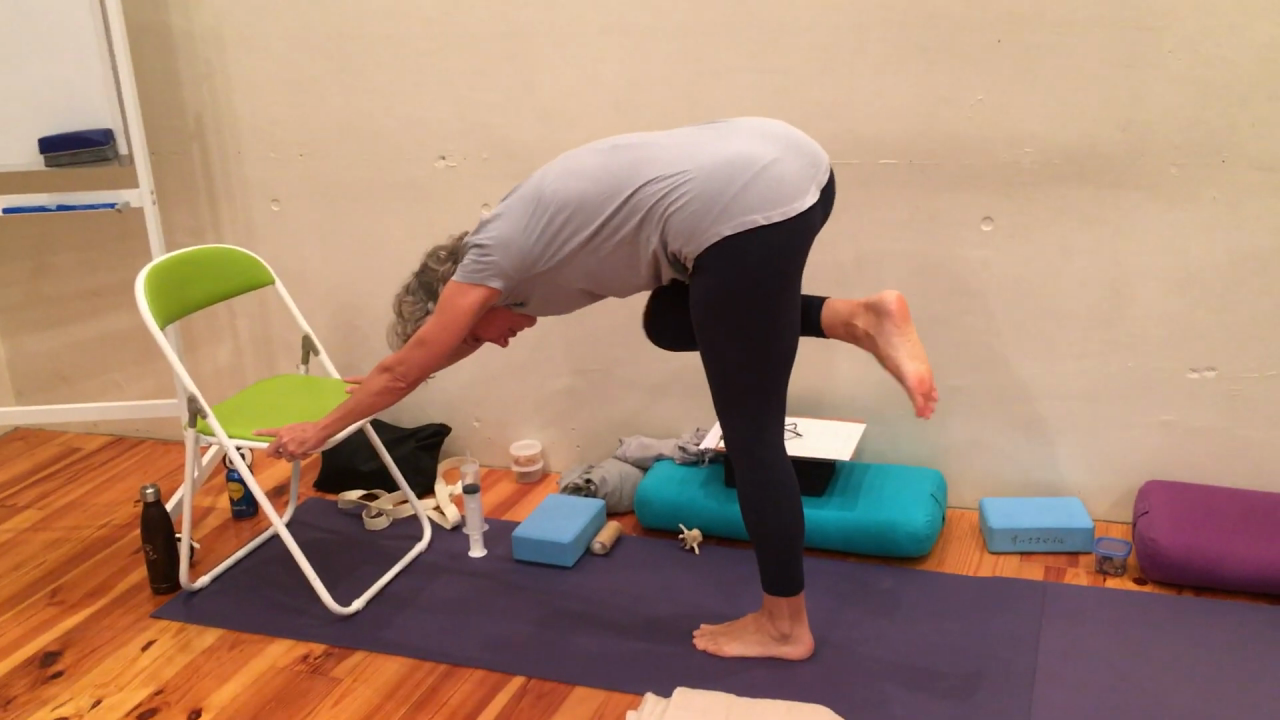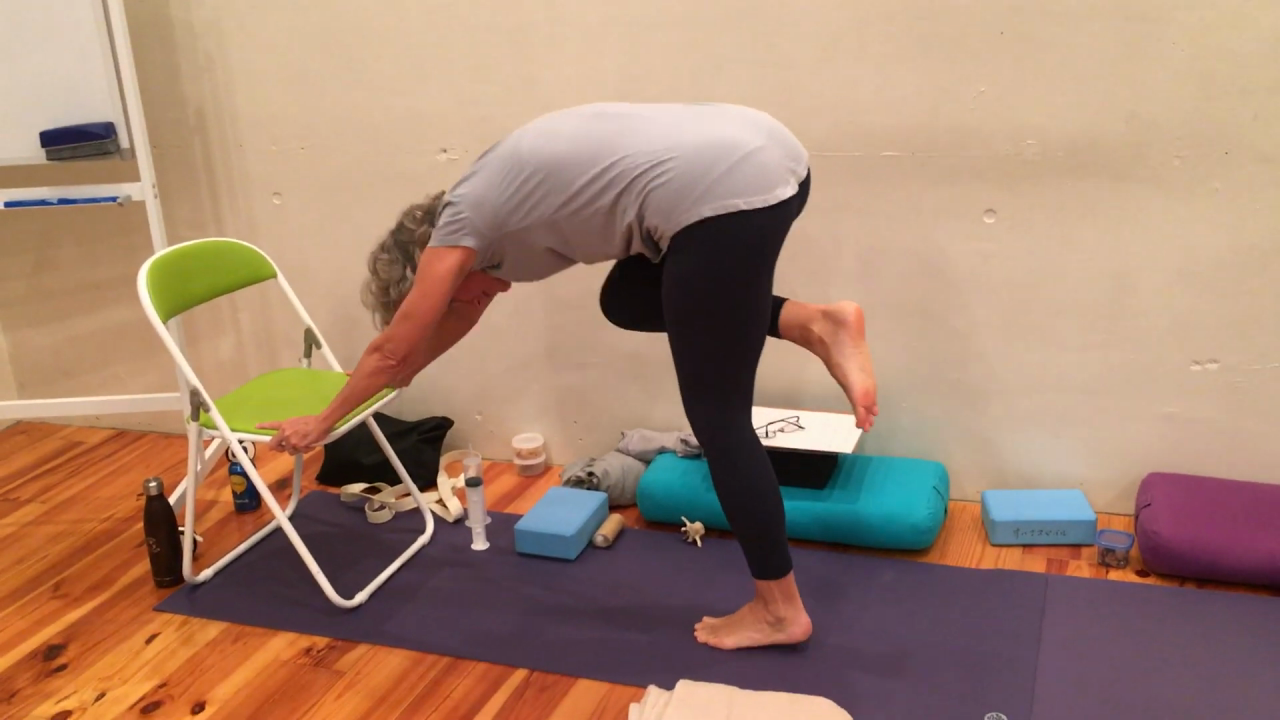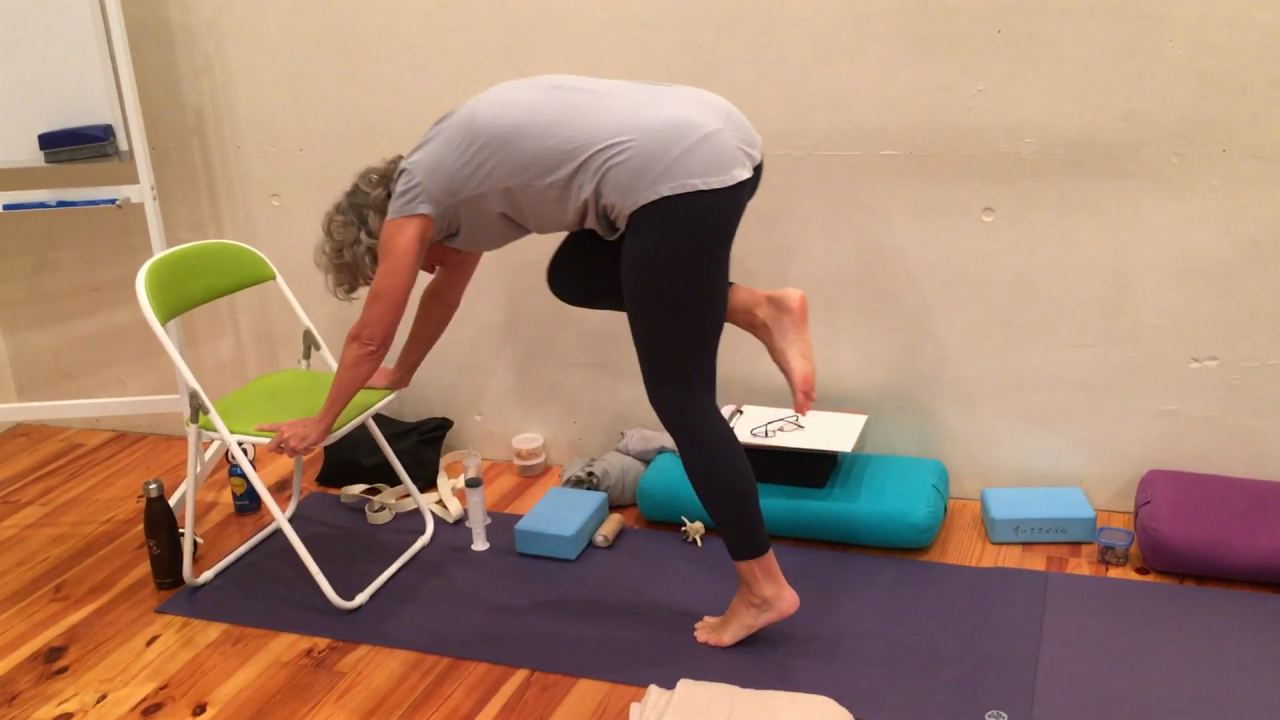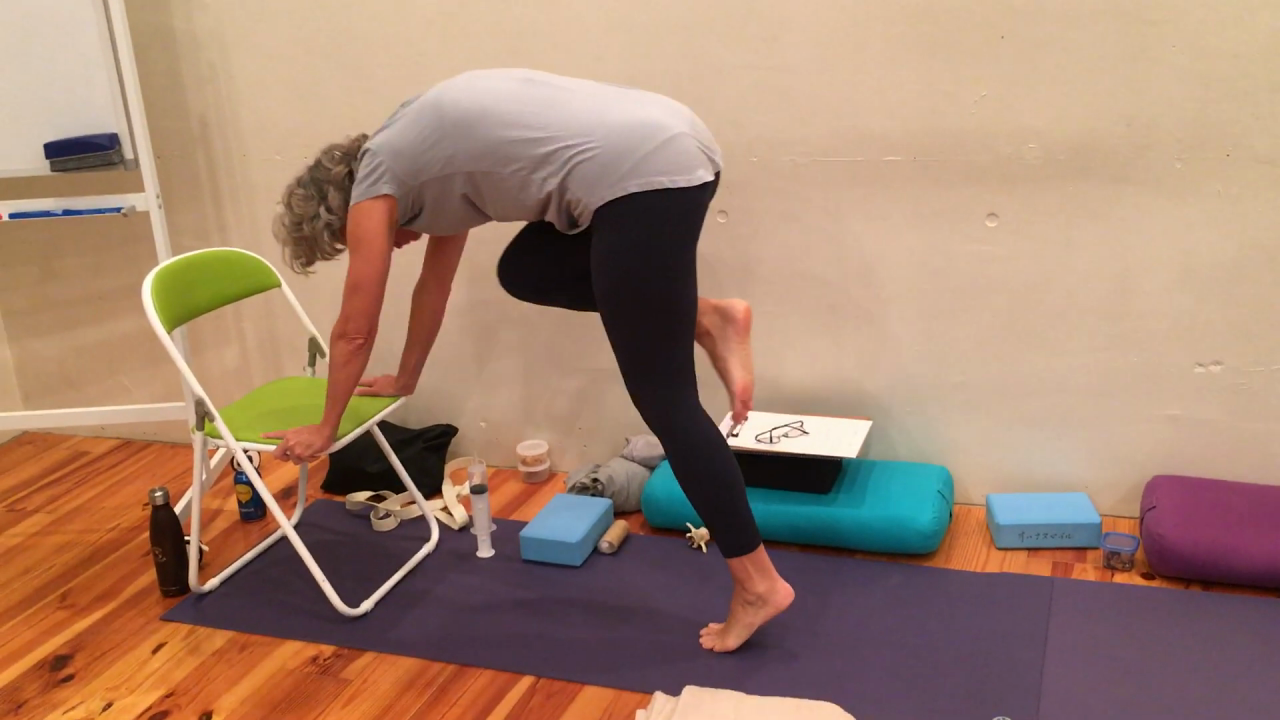
dt=0.4s
person 1, frame 1
left shoulder: (486, 264)
right shoulder: (513, 241)
left elbow: (401, 370)
left wrist: (318, 431)
right wrist: (382, 385)
left hip: (746, 207)
right hip: (787, 163)
left knee: (749, 435)
right knee: (671, 325)
left ankle: (784, 626)
right ankle: (856, 319)
person 1, frame 2
left shoulder: (457, 227)
right shoulder: (490, 204)
left elbow: (391, 350)
right elbow: (463, 310)
left wrist: (321, 424)
right wrist: (400, 376)
left hip: (723, 190)
right hip: (762, 154)
left knee: (716, 418)
right knee: (627, 303)
left ankle: (779, 610)
right ankle: (811, 324)
person 1, frame 3
left shoulder: (411, 200)
right shoulder: (448, 178)
left elbow: (370, 337)
right elbow: (447, 289)
left wrist: (321, 424)
right wrist: (400, 375)
left hip: (680, 172)
right hip: (714, 139)
left knee: (681, 401)
right knee: (574, 278)
left ankle: (763, 590)
right ankle: (756, 308)
person 1, frame 4
left shoulder: (373, 182)
right shoulder: (418, 159)
left elbow: (354, 332)
right elbow: (435, 282)
left wrist: (325, 430)
right wrist: (405, 380)
left hip: (640, 175)
right hip: (669, 144)
left knee: (663, 400)
right knee: (524, 273)
left ankle: (758, 585)
right ankle: (703, 318)
